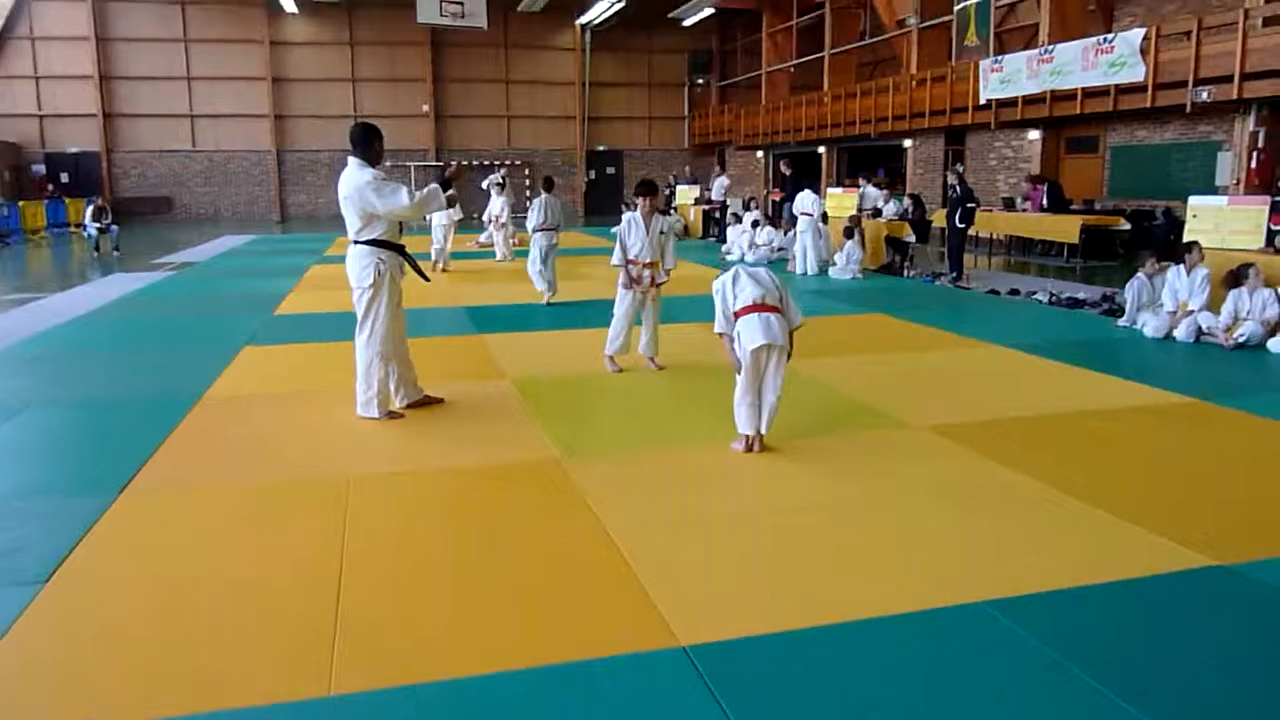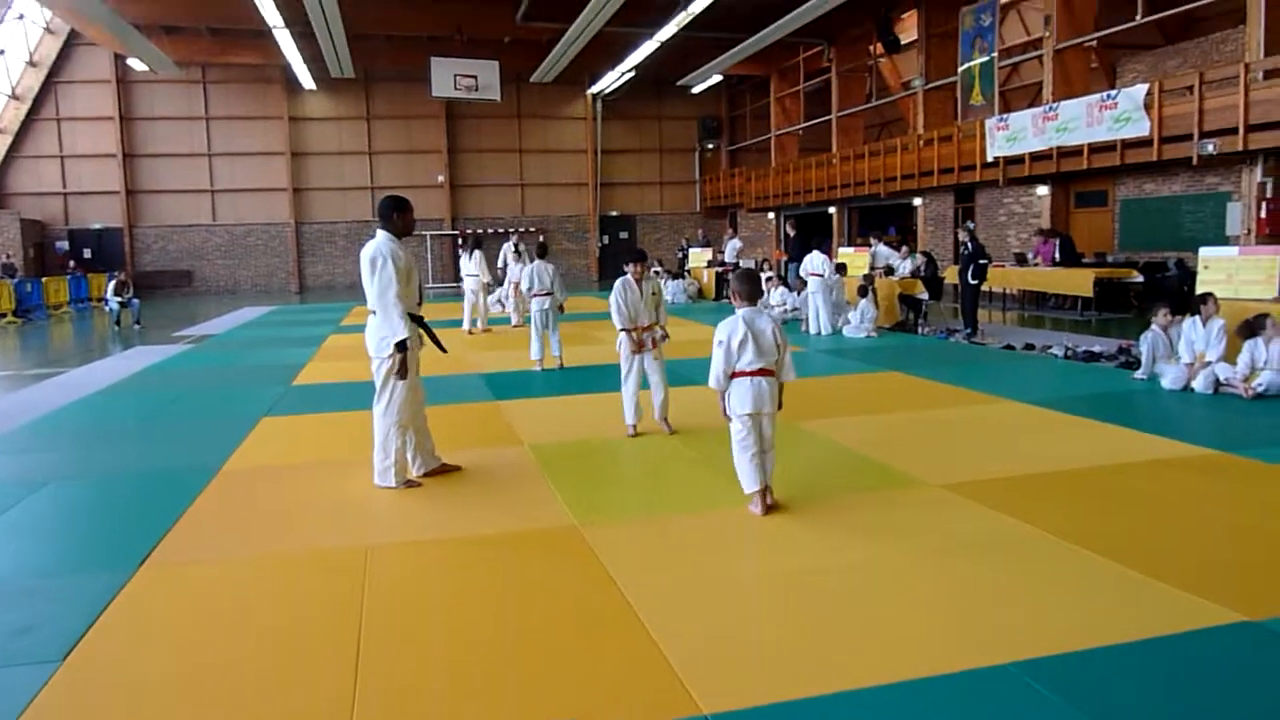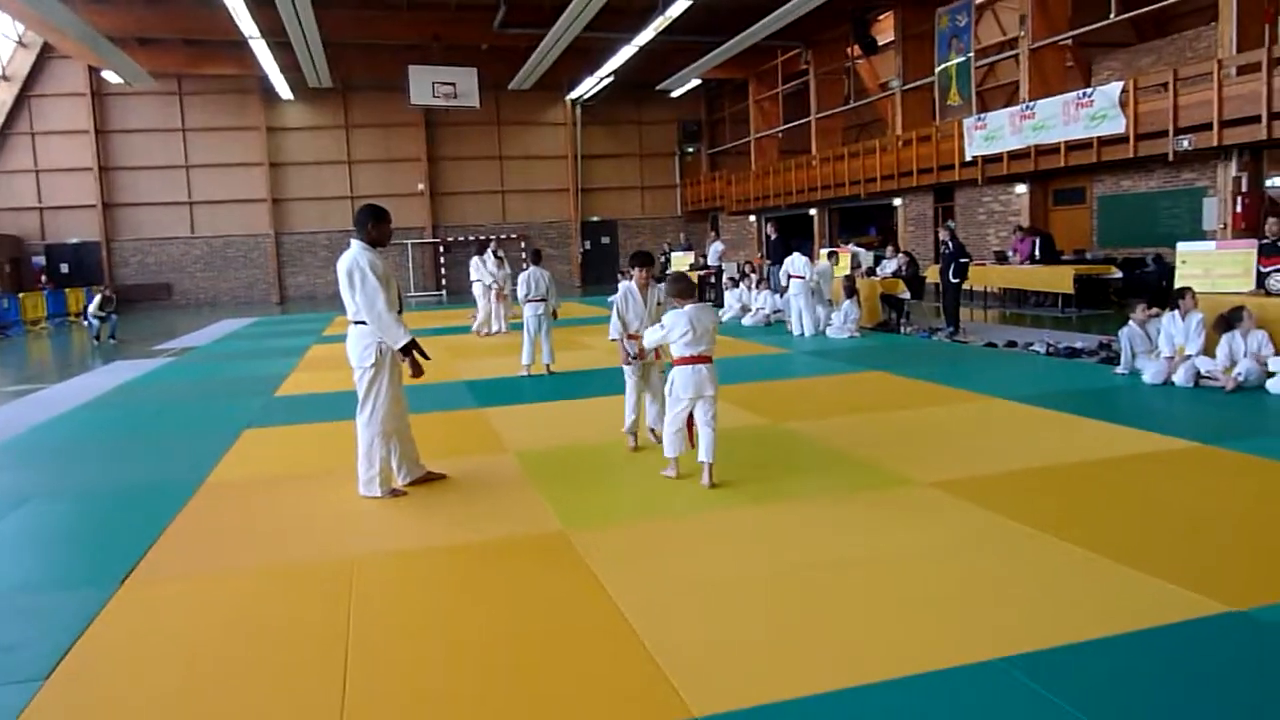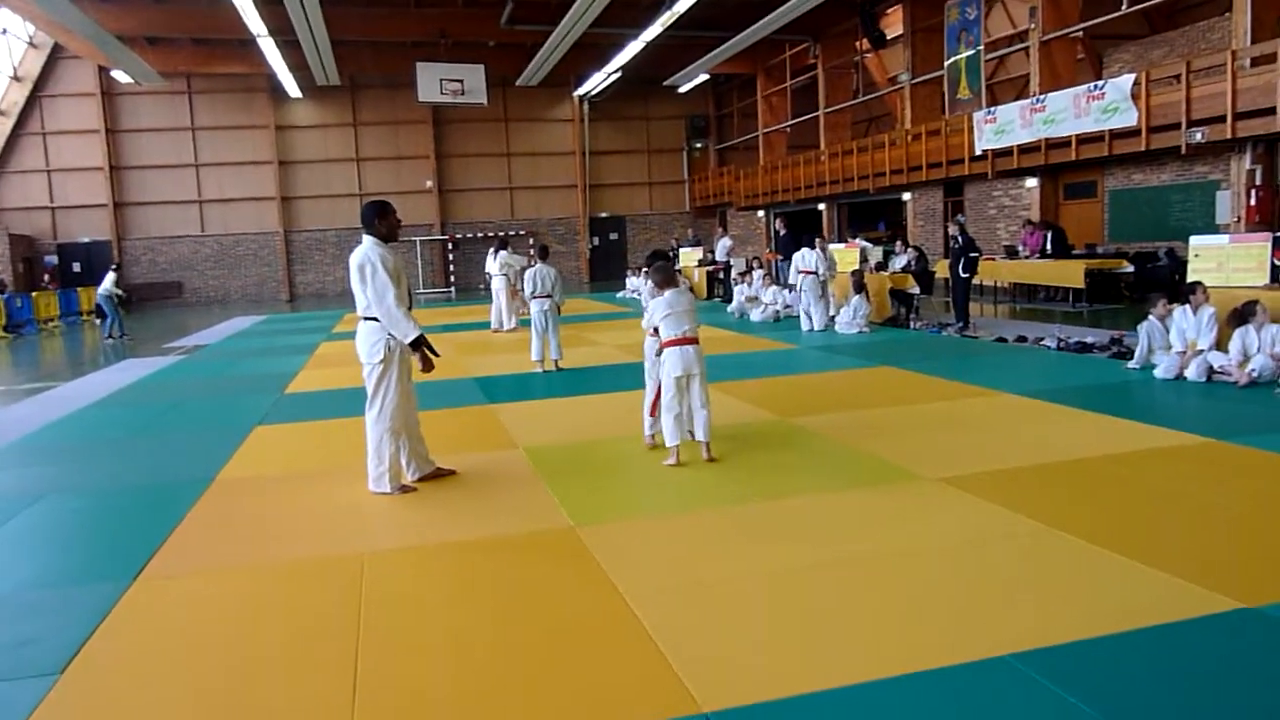
dt=0.7s
person 1, frame 1
left shoulder: (356, 175)
right shoulder: (365, 180)
left elbow: (396, 205)
right elbow: (409, 204)
left wrist: (440, 199)
right wrist: (445, 182)
left hip: (377, 260)
right hip: (374, 263)
left knee: (392, 332)
right knee: (376, 335)
left ankle: (408, 394)
right ankle: (372, 405)
person 1, frame 2
left shoulder: (385, 247)
right shoulder: (385, 250)
right elbow: (389, 303)
left wrist: (406, 342)
right wrist: (402, 349)
left hip: (396, 332)
right hip: (390, 335)
left knee: (411, 402)
right knee: (393, 405)
left ankle: (425, 463)
right ankle: (389, 474)
person 1, frame 3
left shoulder: (360, 257)
right shoulder: (362, 260)
right elbow: (379, 311)
left wrist: (401, 345)
right wrist: (408, 352)
left hip: (378, 341)
right hip: (374, 344)
left knee: (395, 411)
right knee: (376, 414)
left ankle: (410, 471)
right ankle: (374, 484)
person 1, frame 4
left shoulder: (374, 252)
right shoulder: (373, 256)
right elbow: (390, 306)
left wrist: (414, 341)
right wrist: (419, 348)
left hip: (388, 337)
right hip: (382, 339)
left knee: (404, 407)
right knee: (385, 411)
left ankle: (420, 467)
right ankle: (384, 480)
person 2, frame 1
left shoulder: (722, 281)
right shoulder: (765, 272)
left elbow: (724, 318)
right elbow: (789, 310)
left wrist: (730, 350)
right wrist: (790, 343)
left hip: (749, 326)
right hip: (776, 325)
left knee: (747, 387)
right knee: (771, 387)
left ankle: (744, 437)
right ankle: (758, 436)
person 2, frame 2
left shoulder: (728, 326)
right shoulder: (771, 323)
left elbow: (721, 366)
right elbow: (784, 363)
left wrist: (721, 399)
right wrist: (779, 393)
left hip: (741, 389)
right hip: (768, 386)
left knee: (745, 447)
right knee: (766, 444)
left ankle: (757, 500)
right ankle: (768, 493)
person 2, frame 3
left shoulder: (674, 318)
right shoulder: (711, 313)
left elbow: (651, 339)
left wrist: (645, 336)
left hip: (683, 373)
right hip: (706, 371)
left knee: (674, 422)
right knee: (706, 424)
left ankle: (673, 466)
right ankle: (707, 472)
person 2, frame 4
left shoulder: (657, 304)
right shoulder: (689, 297)
left elbow: (647, 325)
left hip: (673, 355)
right hip: (693, 352)
left knee: (671, 406)
right knee: (700, 403)
left ankle: (674, 453)
right ankle: (705, 449)
person 3, frame 1
left shoulder: (663, 223)
right shoulder: (628, 221)
left elbow: (667, 250)
right elbow: (620, 248)
left wrist: (666, 275)
right wrist: (625, 274)
left hip: (653, 274)
right hip: (632, 273)
left knee: (651, 318)
right knee: (623, 316)
left ankle: (649, 356)
right ankle: (609, 355)
person 3, frame 2
left shoulder: (653, 284)
right shoulder: (621, 285)
right elbow: (618, 313)
left wrist: (663, 329)
right wrist: (630, 339)
left hip: (651, 336)
right hip: (631, 338)
left knee: (658, 379)
right knee: (631, 383)
left ankle: (662, 417)
right ankle: (631, 422)
person 3, frame 3
left shoulder: (657, 291)
right shoulder: (625, 292)
left elbow: (662, 319)
right elbow: (616, 322)
right wrist: (622, 349)
left hip: (653, 346)
right hip: (632, 346)
left knee: (656, 389)
right knee: (633, 388)
left ankle: (653, 427)
right ankle: (631, 431)
person 3, frame 4
left shoulder: (679, 285)
right shoulder: (650, 291)
left elbow: (685, 312)
right elbow: (652, 320)
left hip: (677, 342)
right hip: (657, 343)
left knee: (684, 386)
right knee: (655, 388)
left ankle: (688, 427)
right ankle: (650, 432)
